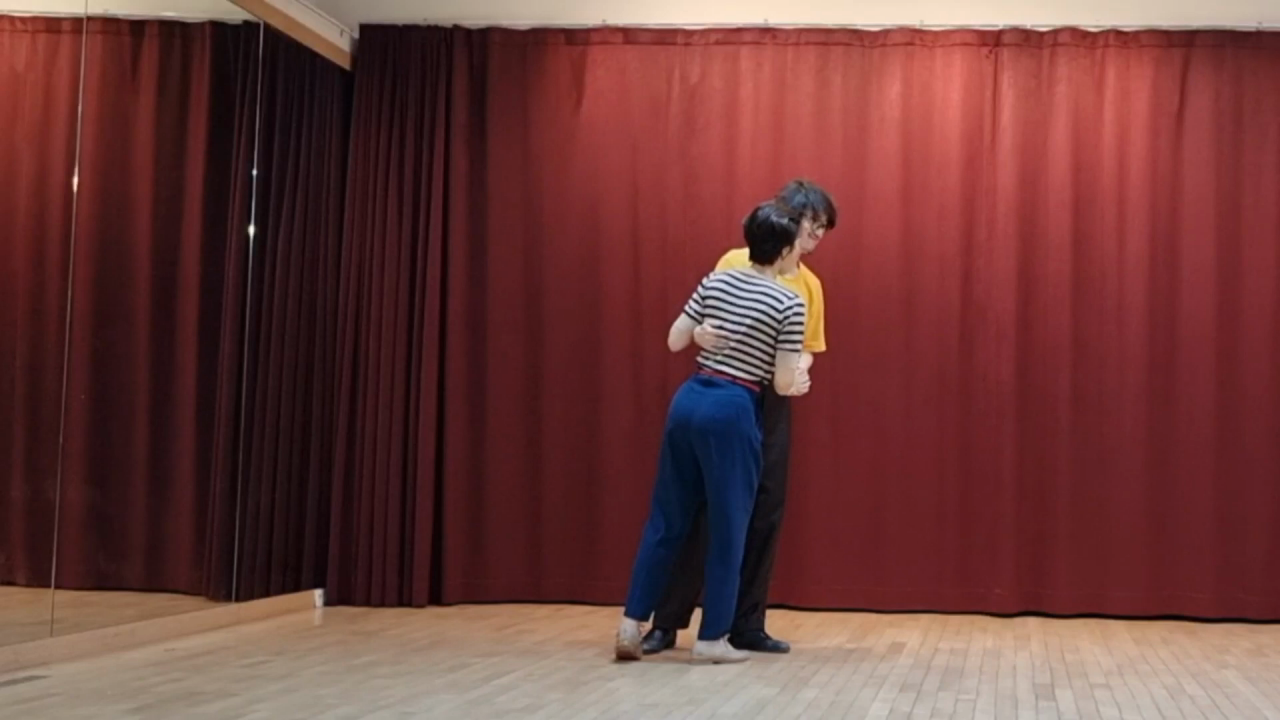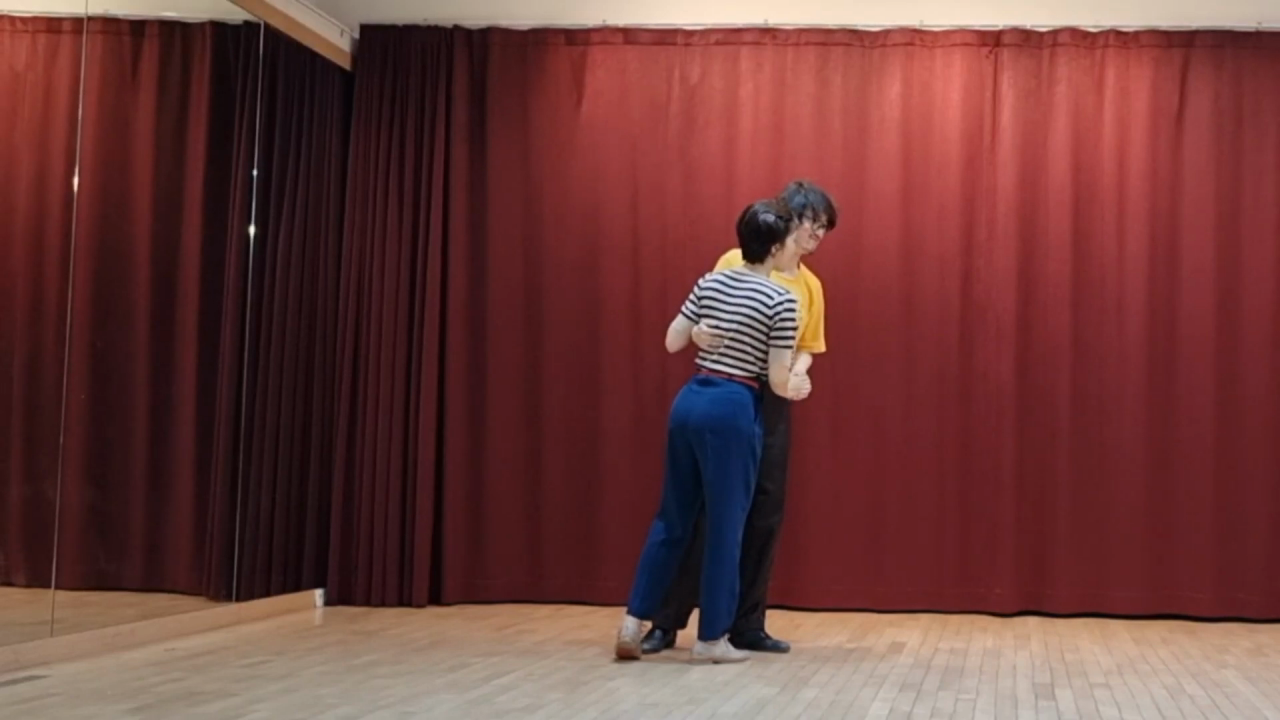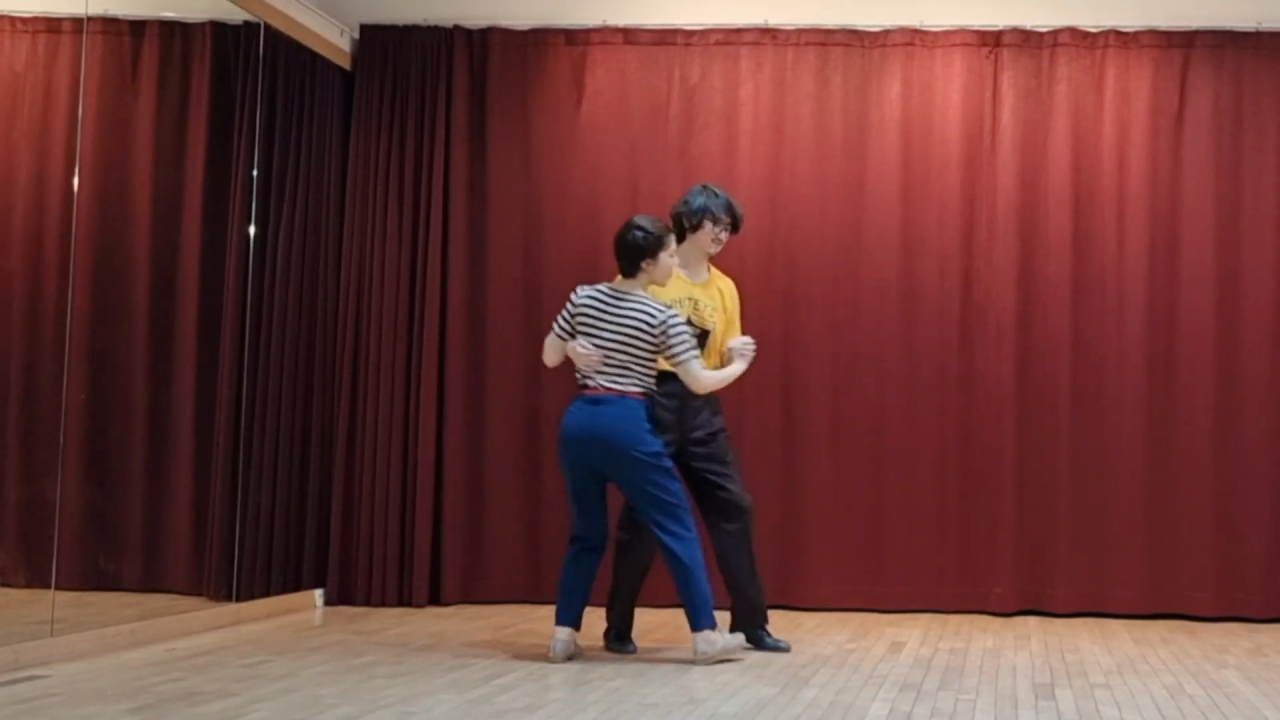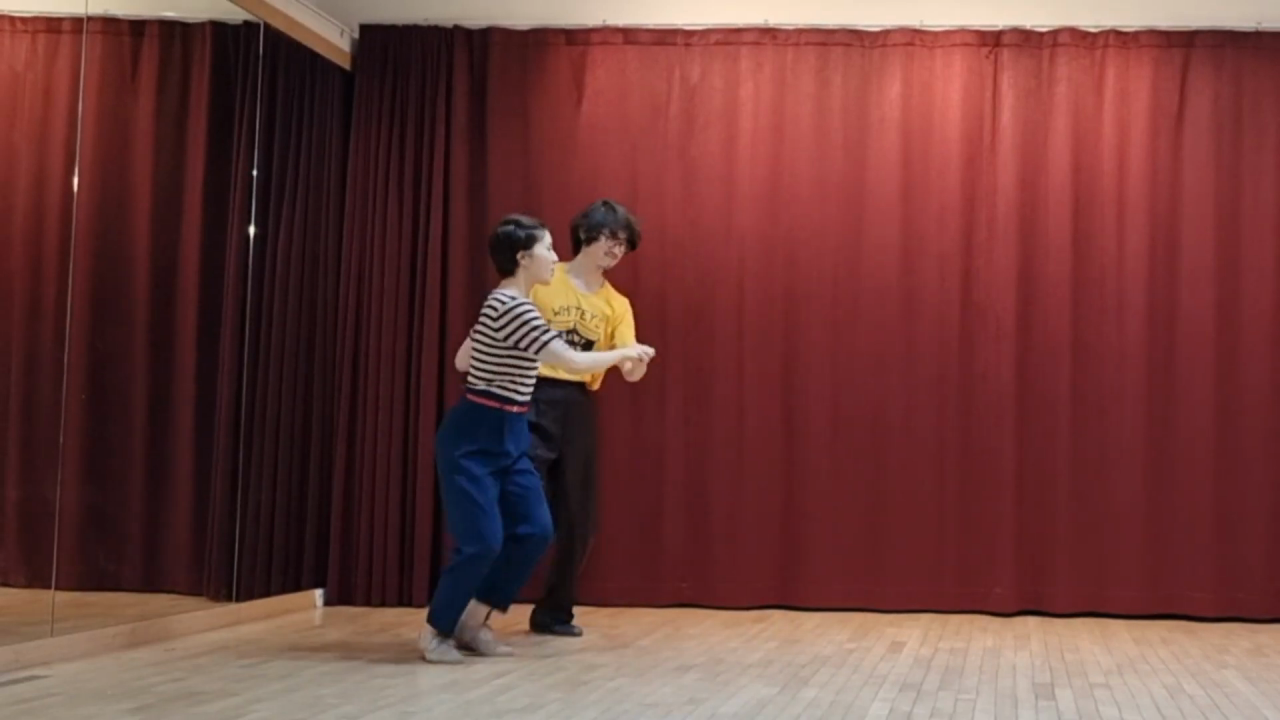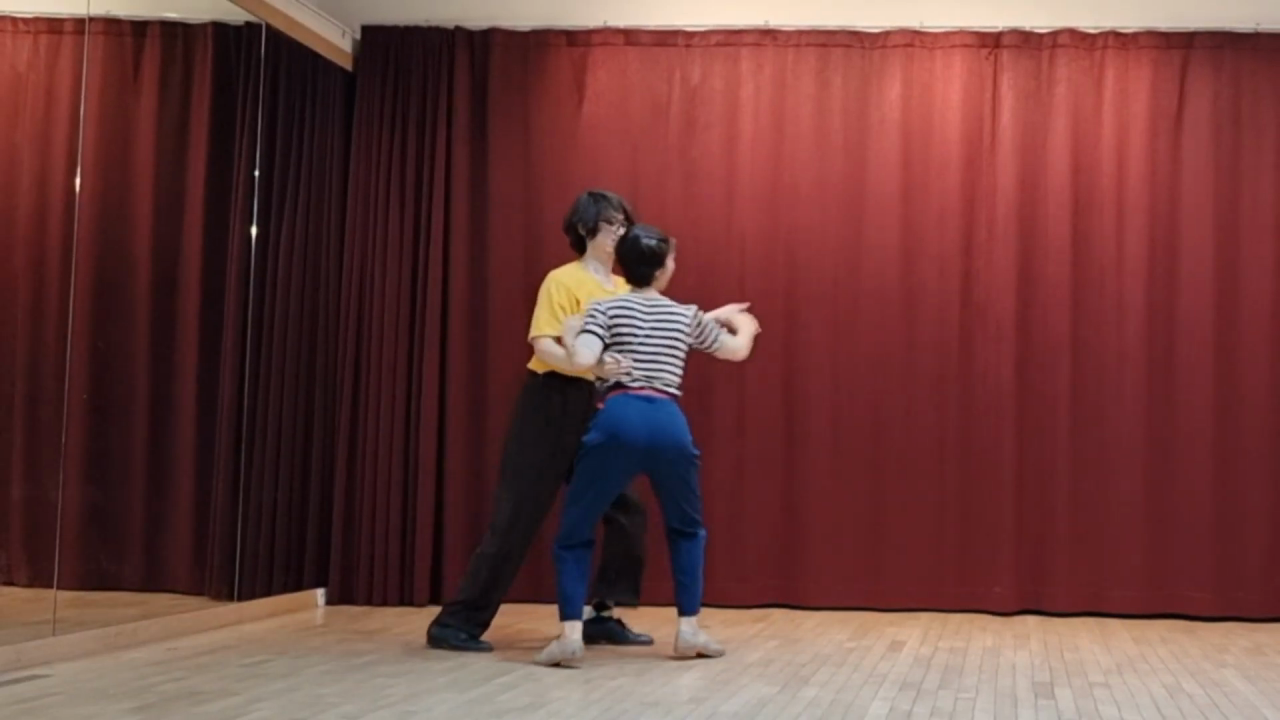
dt=1s
person 1, frame 1
left shoulder: (811, 286)
right shoulder: (737, 262)
left elbow: (807, 348)
right elbow: (698, 319)
left wrist: (797, 373)
right wrist: (701, 334)
left hip: (772, 405)
left knee: (765, 512)
right knee: (702, 508)
left ankle: (747, 625)
right ankle: (667, 621)
person 1, frame 2
left shoulder: (812, 287)
right shoulder: (736, 262)
left elbow: (806, 349)
right elbow: (699, 318)
left wrist: (795, 374)
right wrist: (697, 332)
left hip: (772, 405)
left knee: (765, 513)
left ankle: (747, 624)
right ankle: (667, 621)
person 1, frame 3
left shoulder: (725, 289)
left elbow: (729, 357)
right wrist: (577, 348)
left hip: (700, 405)
right hip: (650, 399)
left knee: (733, 506)
right knee: (642, 514)
left ankle: (750, 623)
right ankle: (618, 627)
person 1, frame 4
left shoulder: (618, 306)
right shoulder: (540, 281)
left elbow: (629, 370)
left wrist: (640, 360)
left hip: (579, 407)
right hip: (531, 402)
left knee: (576, 520)
left ankle: (554, 611)
person 1, frame 5
left shoulder: (623, 289)
right shoulder: (563, 281)
right elbow: (543, 346)
right wrist: (594, 363)
left hip: (587, 410)
right hip: (549, 404)
left knee: (626, 512)
right knee: (517, 517)
left ankle: (602, 615)
right ankle: (456, 623)
person 2, frame 1
left shoulder: (715, 281)
right shoulder: (790, 304)
left elbow: (675, 341)
right elbow: (782, 383)
right wrist: (799, 384)
left hip: (689, 399)
right hip: (732, 412)
left knee: (668, 515)
right knee: (729, 523)
left ankle: (632, 623)
right ankle: (712, 637)
person 2, frame 2
left shoulder: (710, 282)
right shoulder: (781, 300)
left elbow: (673, 342)
right elbow: (777, 379)
right wrist: (796, 390)
left hip: (689, 399)
right hip: (732, 410)
left knee: (673, 516)
right knee: (725, 522)
left ankle: (633, 622)
right ankle: (711, 637)
person 2, frame 3
left shoulder: (583, 297)
right shoulder: (662, 318)
left elbow: (550, 356)
right elbow: (700, 383)
right wrist: (739, 363)
left hip: (578, 421)
right hip: (624, 425)
left knee: (588, 533)
right knee: (676, 526)
left ankle: (565, 633)
right ankle: (705, 633)
person 2, frame 4
left shoulder: (505, 305)
right shoulder: (513, 309)
left elbow: (461, 361)
right elbow: (572, 362)
right wrist: (625, 352)
left hip: (508, 433)
right hip: (473, 436)
left knee: (534, 530)
right knee: (482, 541)
left ankle: (474, 620)
right ankle: (436, 629)
person 2, frame 5
left shoulder: (606, 309)
right shoulder: (687, 315)
left elbow: (584, 361)
right elbow: (736, 350)
left wrist: (569, 336)
right wrist: (744, 324)
left hip: (618, 421)
right hip: (669, 425)
left knee: (574, 533)
right knee: (687, 529)
left ankle: (570, 635)
right ankle: (689, 628)
